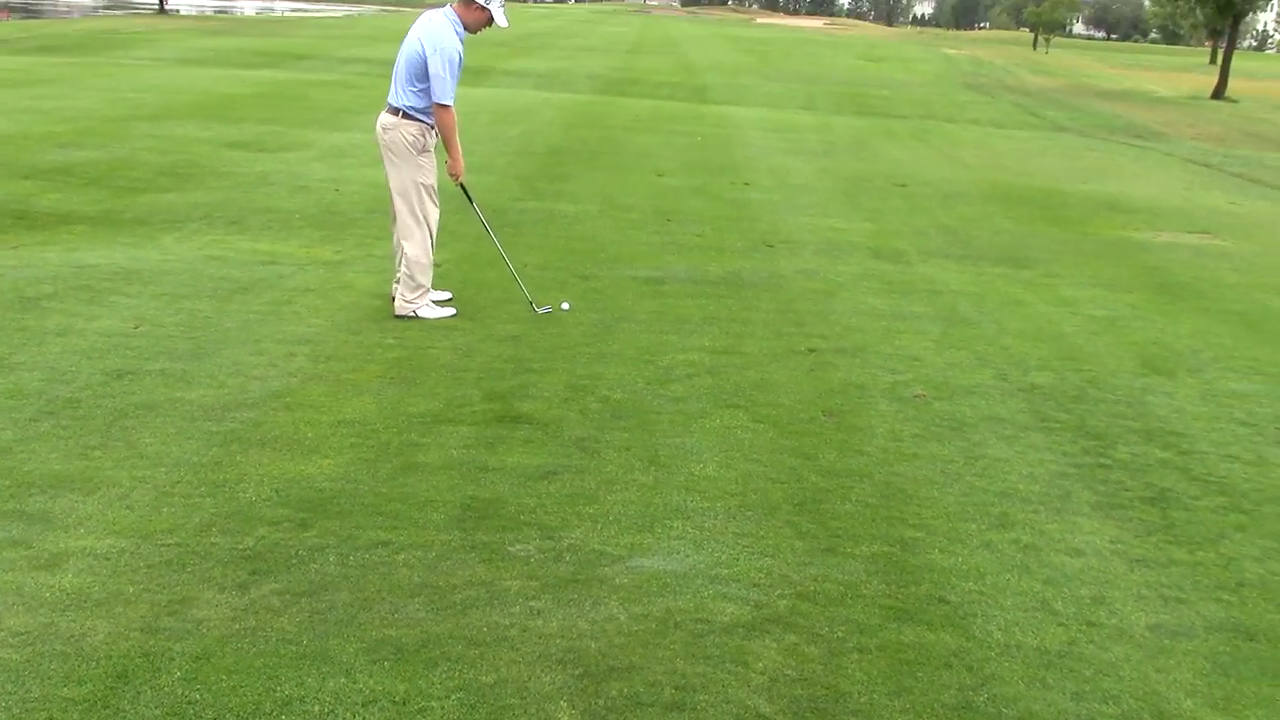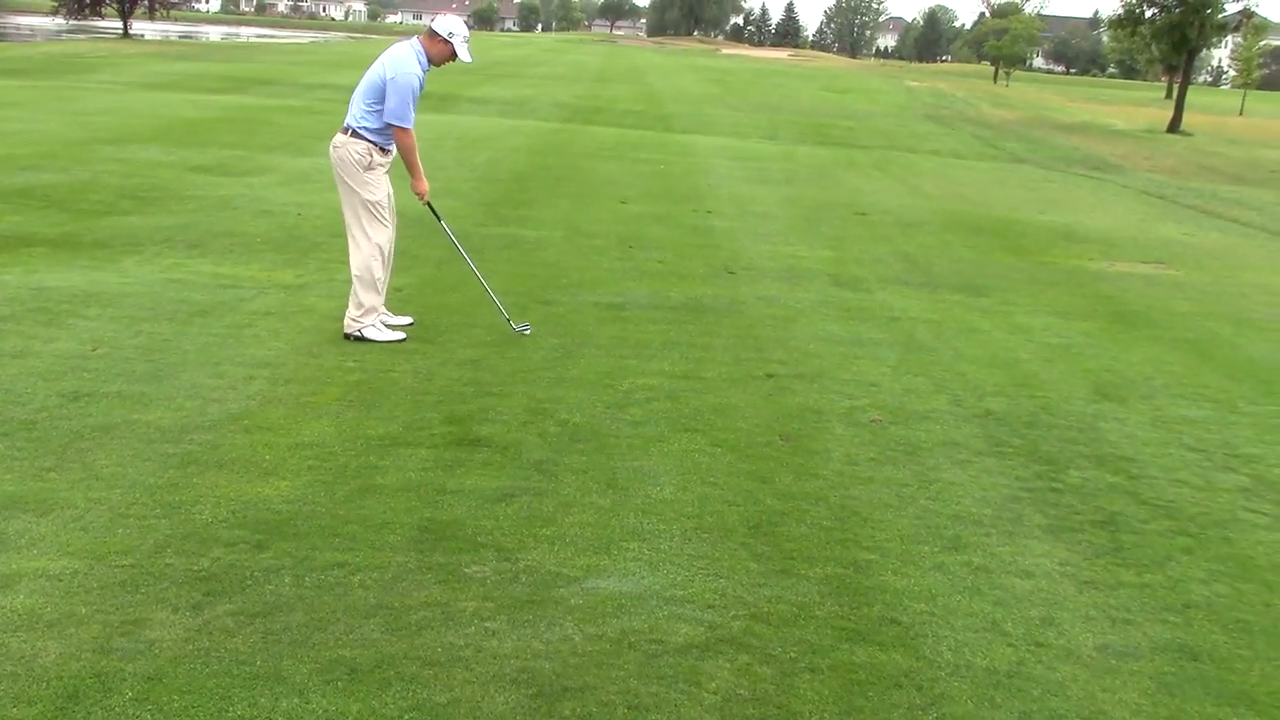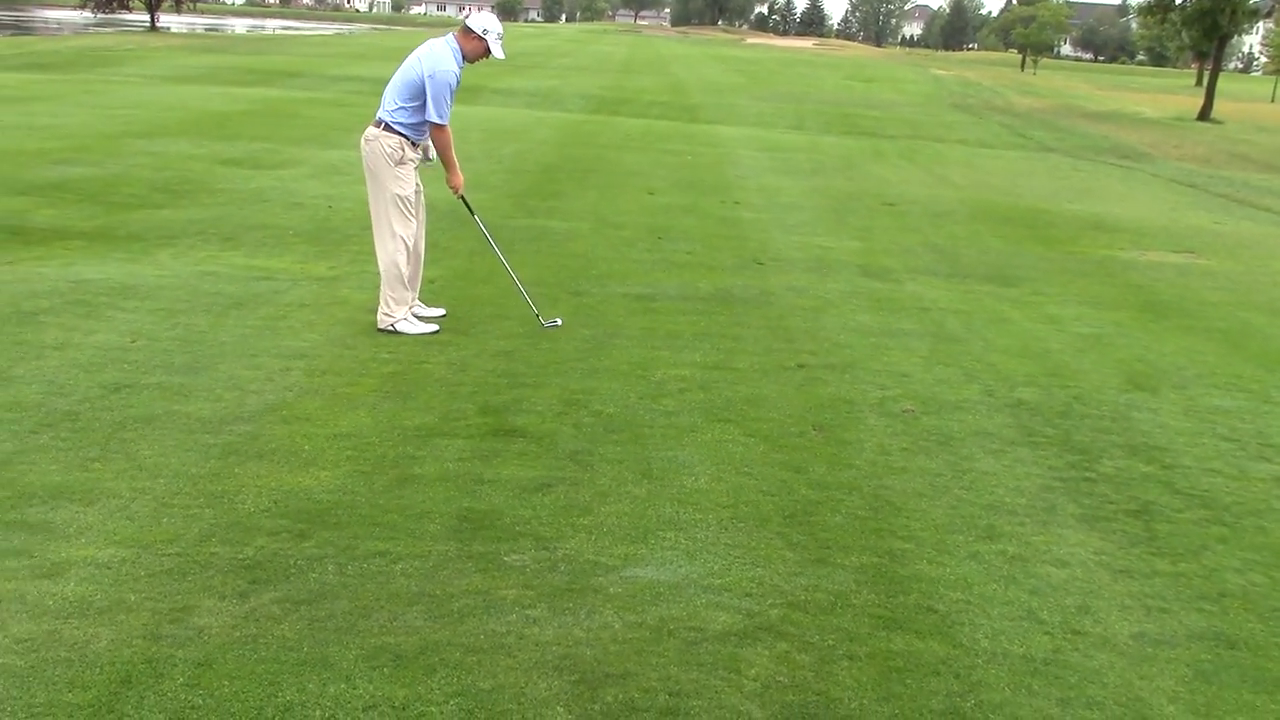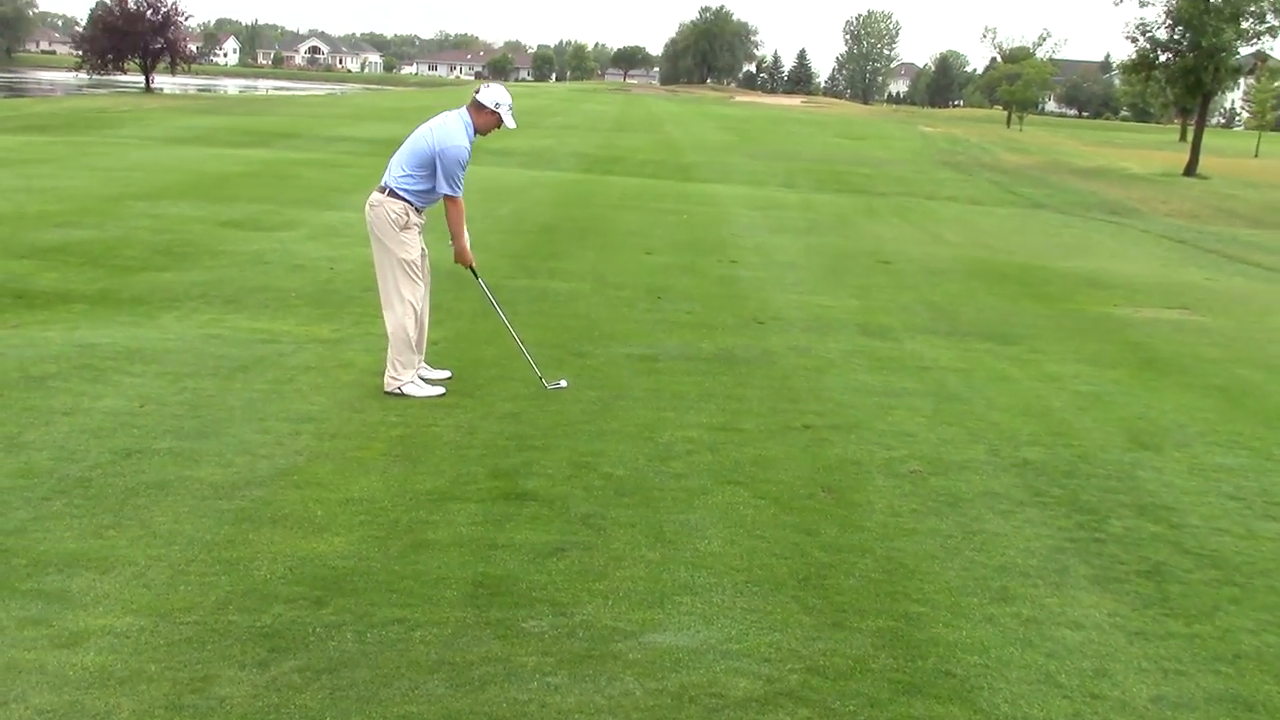
dt=0.4s
person 1, frame 1
right shoulder: (447, 43)
right elbow: (443, 108)
right wrist: (454, 156)
left hip: (397, 120)
right hip: (409, 130)
left knee: (409, 214)
right knee: (418, 218)
left ankle: (408, 285)
right ankle: (412, 300)
person 1, frame 2
left shoulder: (405, 51)
right shoulder: (408, 71)
right elbow: (401, 131)
right wrist: (417, 177)
left hip: (367, 150)
right hip: (359, 153)
left knee: (379, 233)
right knee: (373, 236)
left ankle: (371, 309)
right ankle: (361, 320)
person 1, frame 3
left shoulder: (438, 46)
right shoulder: (445, 68)
right elbow: (439, 128)
left wrist: (424, 143)
right wrist: (453, 172)
left hip: (398, 144)
right hip: (390, 147)
left knee: (412, 228)
right knee: (398, 231)
left ankle: (406, 301)
right ankle: (393, 315)
person 1, frame 4
left shoulder: (453, 121)
right shoulder: (456, 142)
left elbow: (451, 194)
right elbow: (452, 200)
left wrist: (462, 231)
right wrist: (461, 247)
left hip: (402, 209)
right hip: (393, 211)
left knee: (417, 290)
right knee: (405, 295)
left ankle: (412, 364)
right ankle: (400, 377)
